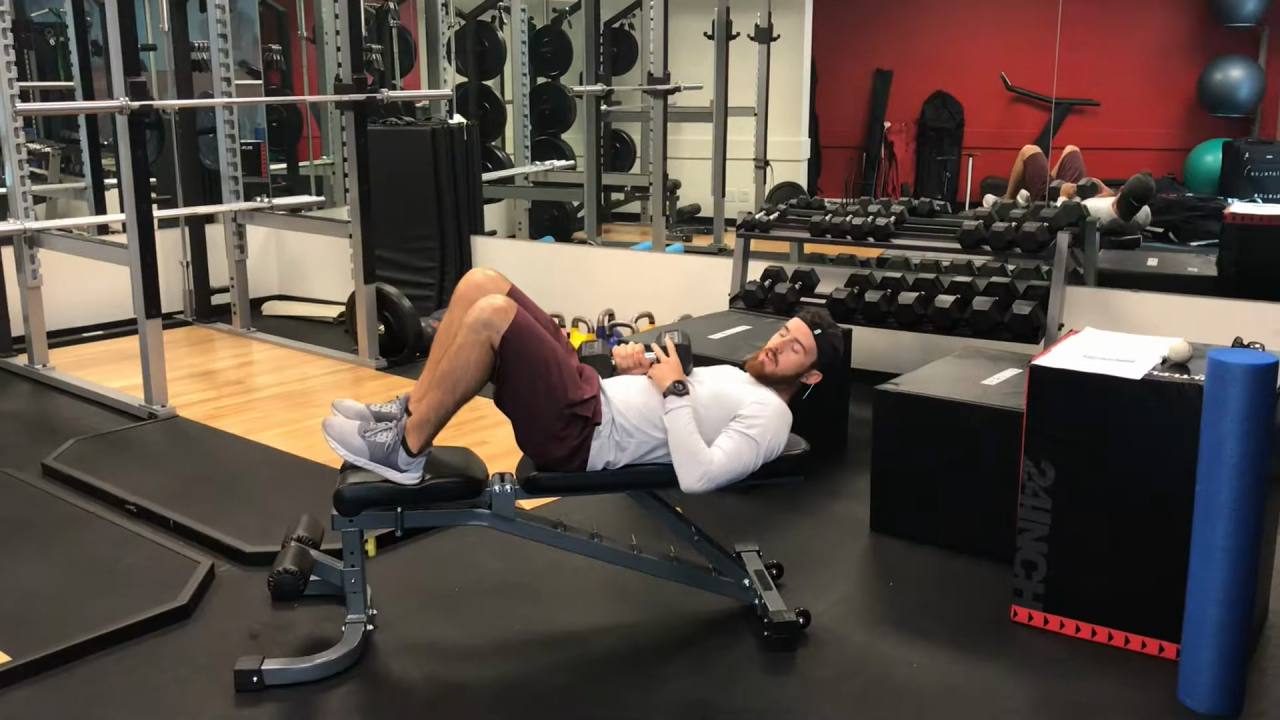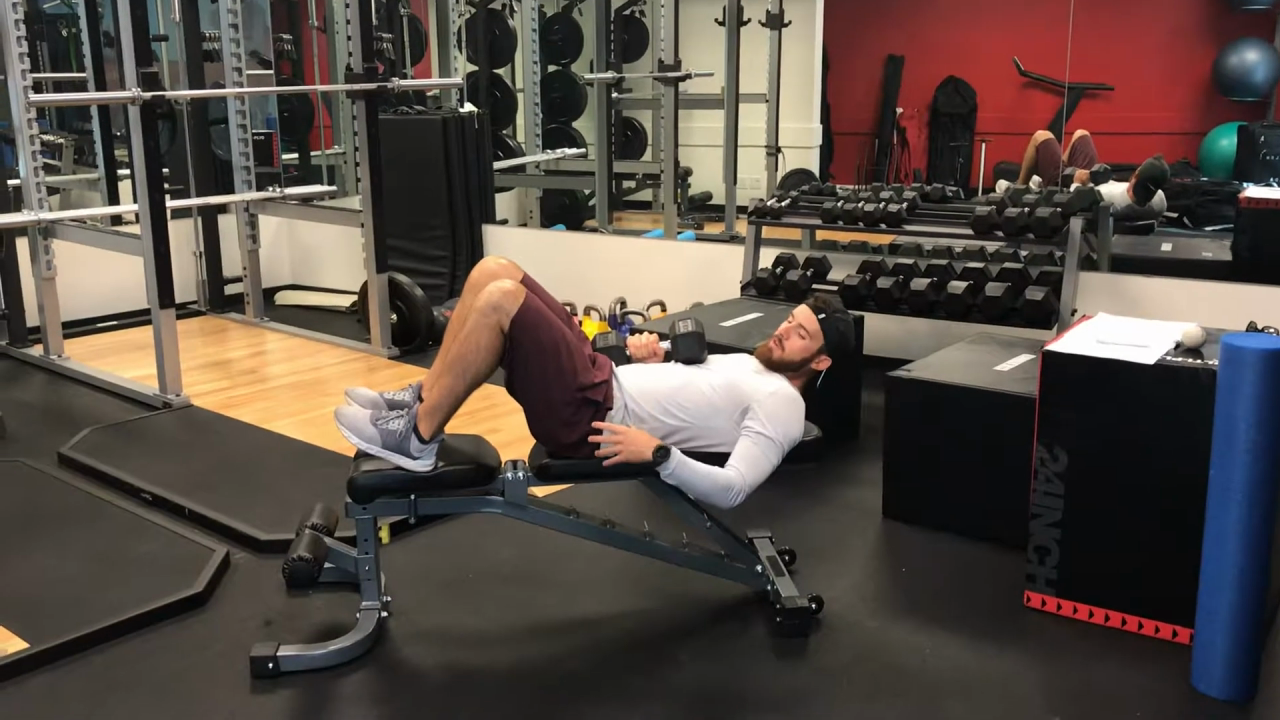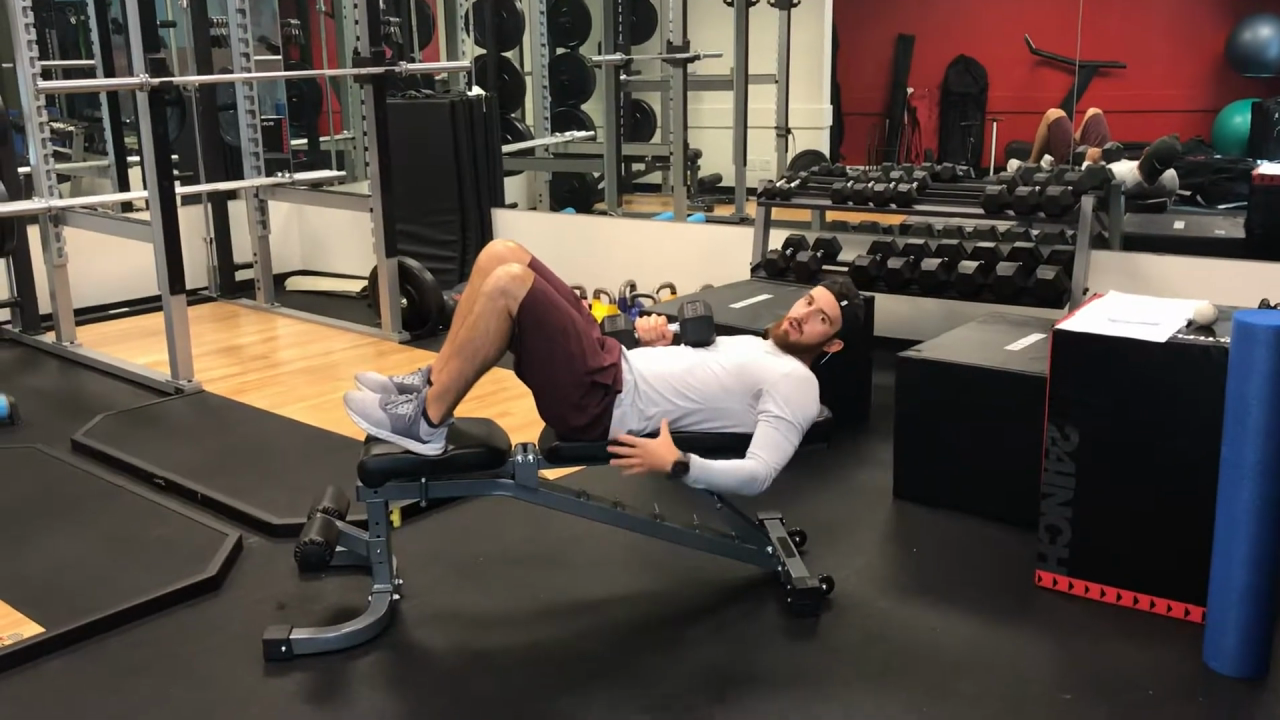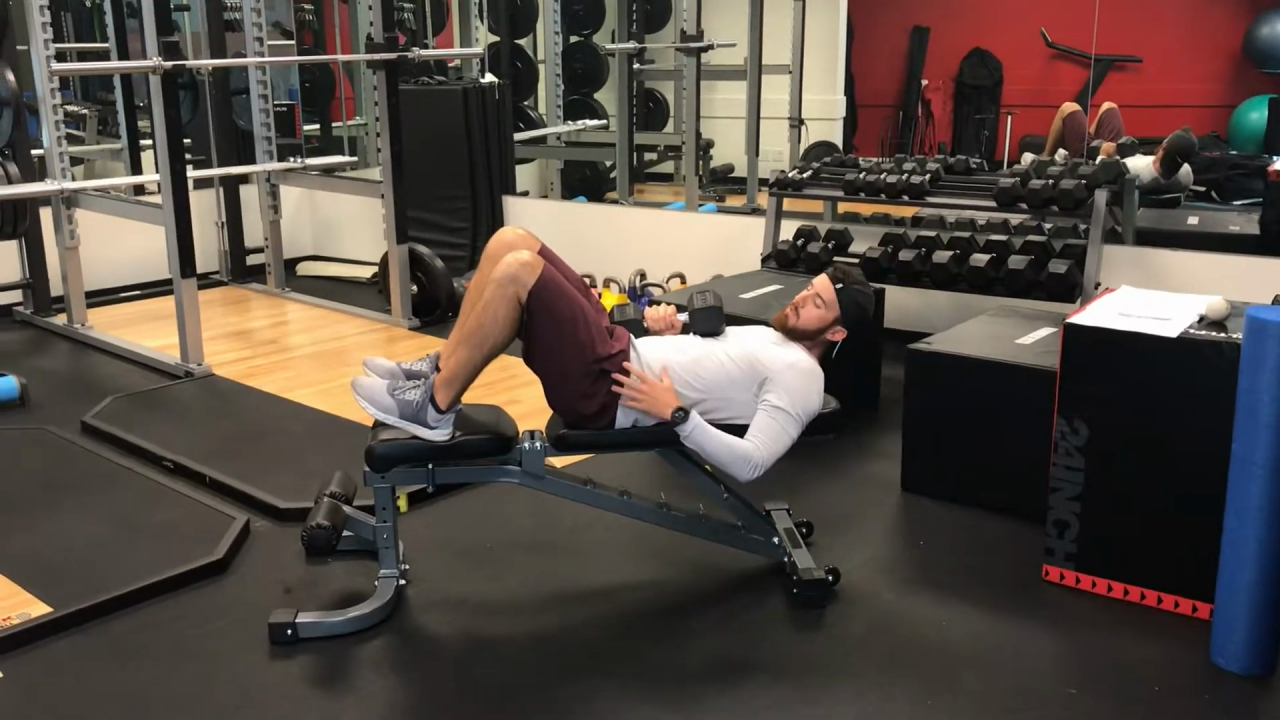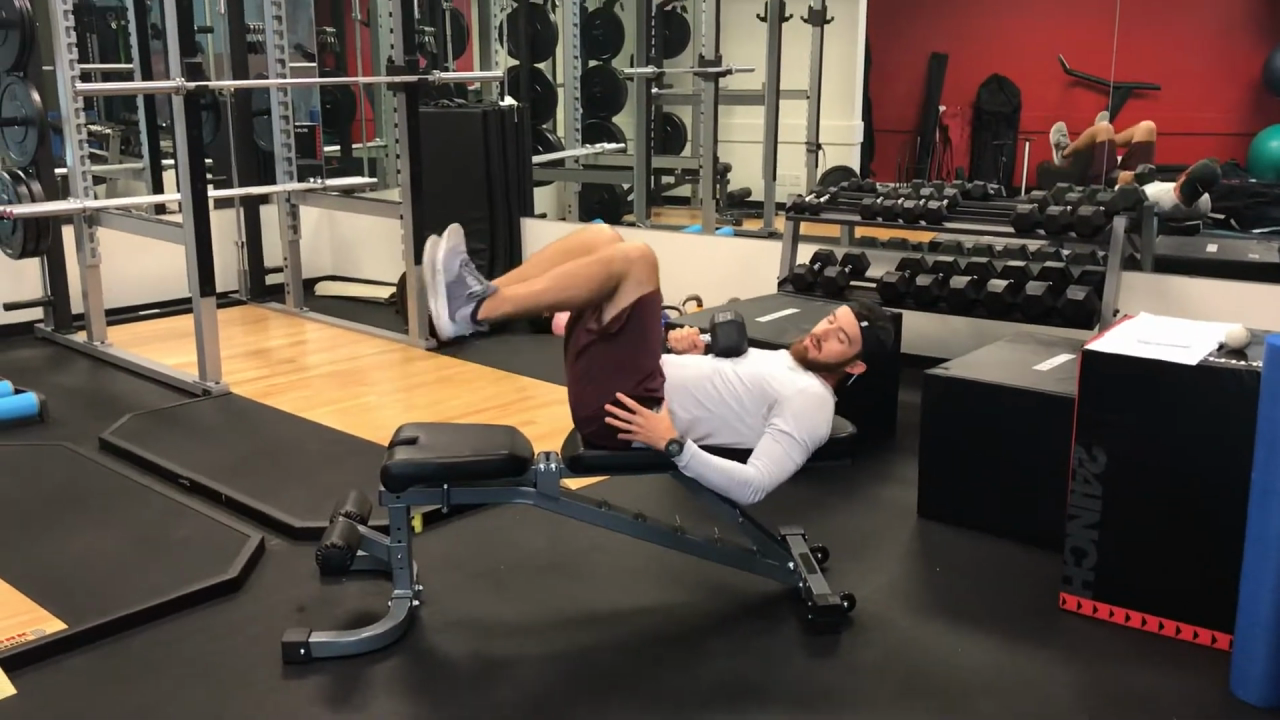
dt=1s
person 1, frame 1
left shoulder: (768, 417)
right shoulder: (734, 377)
left elbow: (697, 477)
left wrist: (676, 388)
right wrist: (641, 364)
left hip: (580, 435)
right hip: (591, 396)
left knee: (492, 314)
right knee: (482, 283)
left ankle: (405, 448)
right ankle: (410, 411)
person 1, frame 2
left shoulder: (780, 405)
right shoulder: (748, 366)
left elbow: (732, 488)
left wrist: (658, 452)
right wrist: (652, 357)
left hip: (592, 419)
right hip: (605, 384)
left knee: (501, 298)
right knee: (494, 270)
left ankle: (417, 437)
right ankle: (421, 400)
person 1, frame 3
left shoulder: (795, 386)
right shoulder: (756, 348)
left elbow: (758, 474)
left wrist: (676, 464)
right wrist: (659, 339)
left hip: (603, 404)
right hip: (614, 366)
left knee: (509, 283)
right knee: (502, 254)
left ankle: (425, 420)
right ankle: (430, 384)
person 1, frame 4
left shoulder: (799, 376)
right shoulder: (766, 337)
left elbow: (750, 461)
left wrist: (676, 414)
right wrist: (669, 329)
left hip: (608, 395)
right hip: (620, 354)
left knee: (519, 272)
right knee: (512, 242)
left ankle: (435, 406)
right ankle: (440, 369)
person 1, frame 5
left shoulder: (809, 403)
right shoulder: (784, 364)
left elbow: (752, 487)
left wrist: (673, 444)
right wrist: (692, 350)
left hip: (624, 410)
right hip: (638, 386)
left knee: (636, 259)
right knee: (604, 239)
left ankle: (471, 310)
right ankle: (479, 295)
